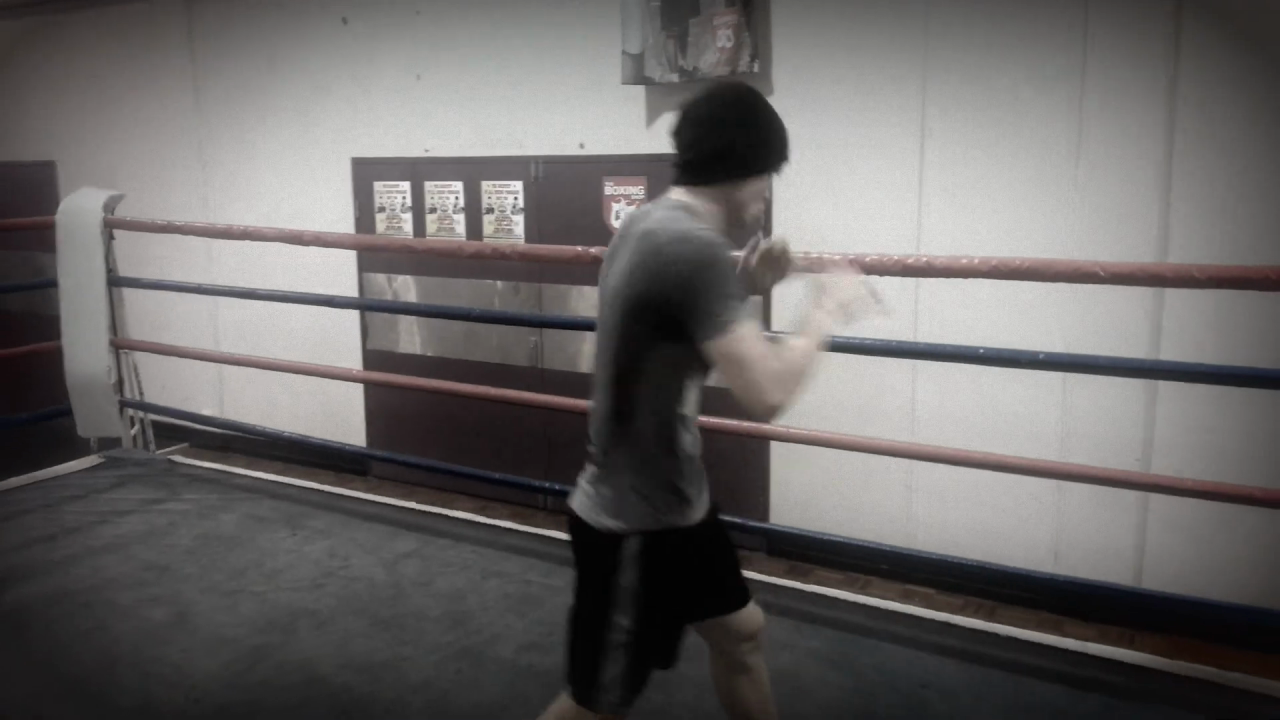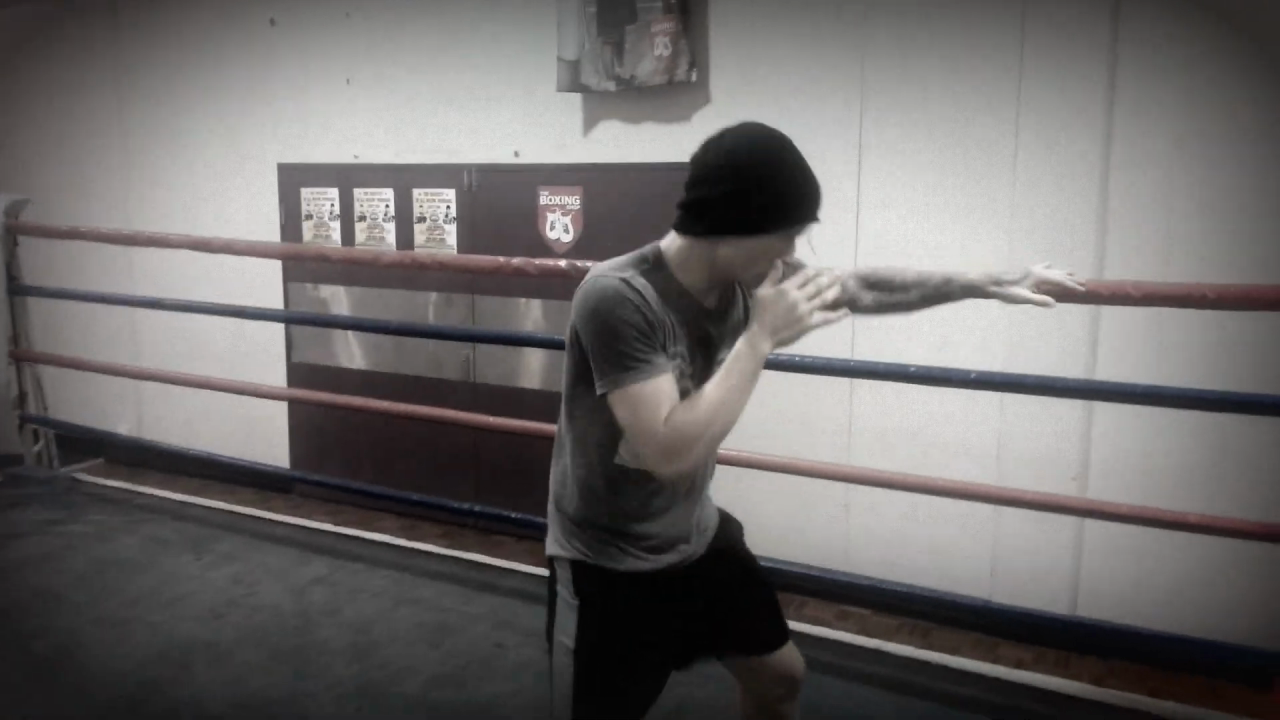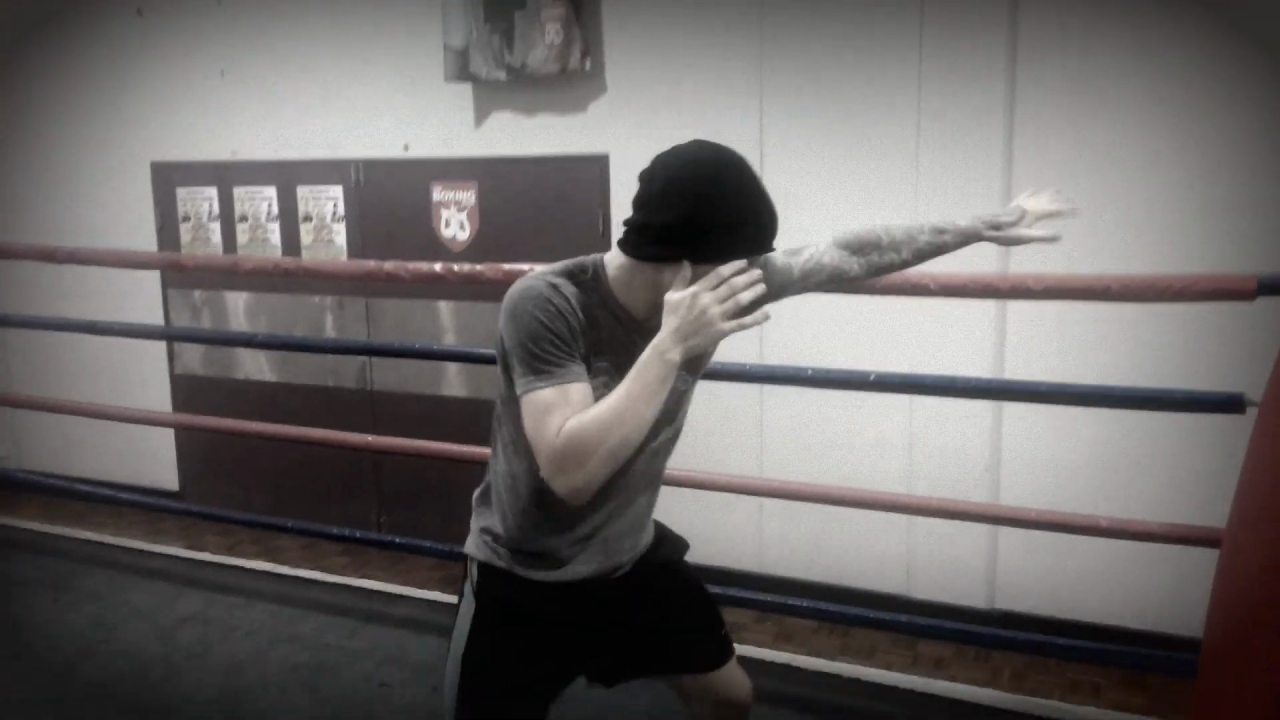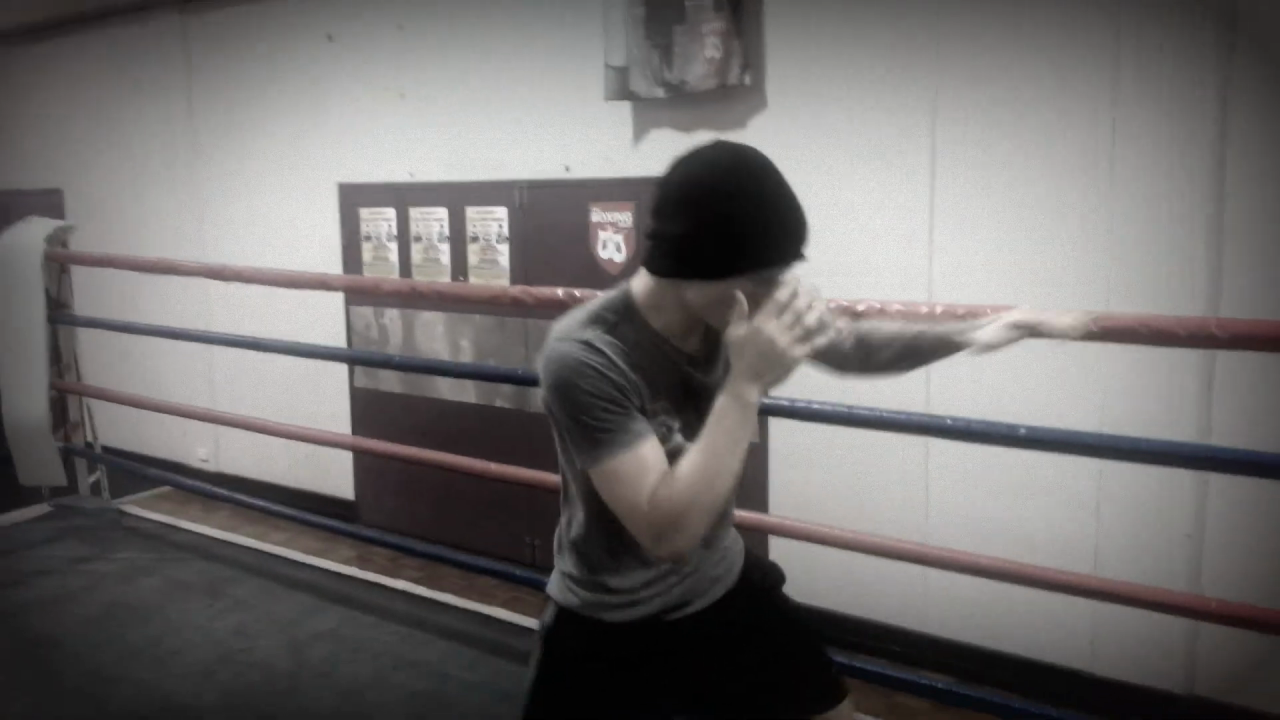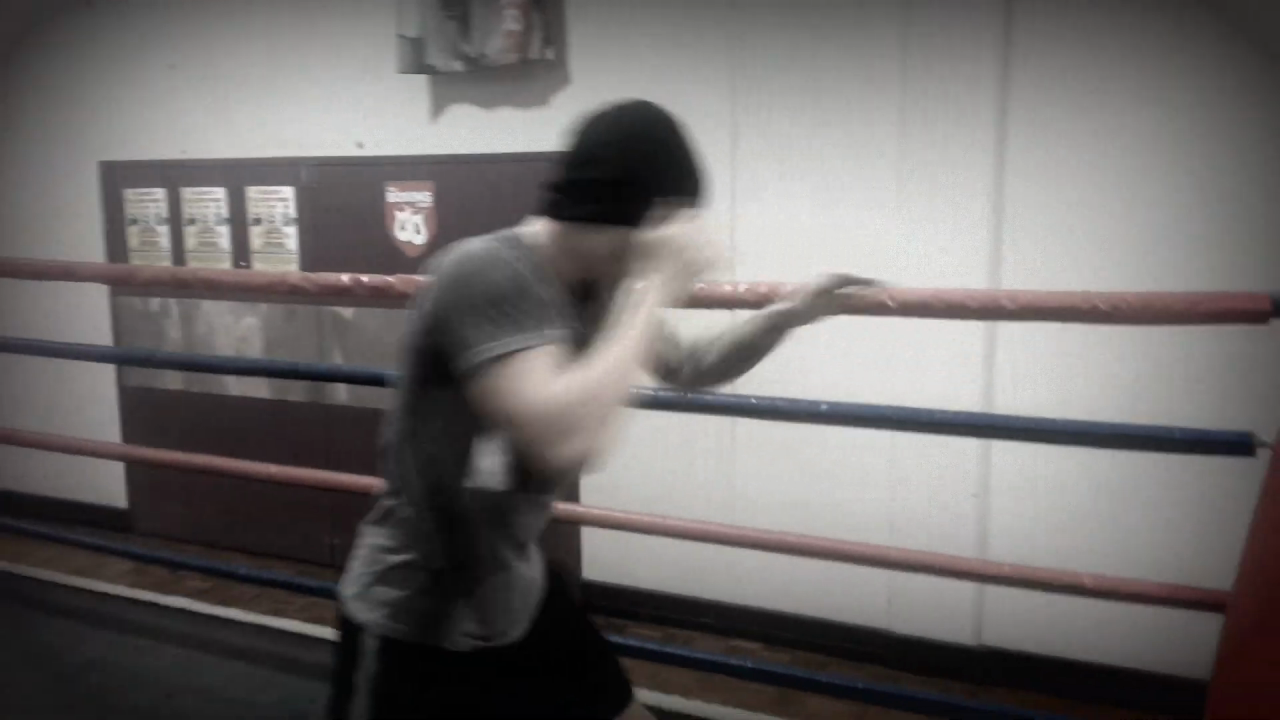
dt=0.7s
person 1, frame 1
left shoulder: (648, 227)
right shoulder: (691, 247)
right elbow: (765, 393)
left wrist: (748, 286)
right wrist: (827, 309)
left hip: (673, 500)
right hip: (636, 518)
left knee: (740, 632)
person 1, frame 2
left shoulder: (739, 279)
right shoulder: (617, 297)
left elbow: (862, 290)
right elbow: (672, 452)
left wrist: (989, 281)
right wrist: (762, 334)
left hip: (695, 537)
right hip: (606, 563)
person 1, frame 3
left shoulder: (716, 287)
right shoulder: (546, 304)
left elbow: (843, 259)
right elbow: (569, 470)
left wrist: (986, 227)
right wrist: (670, 344)
left hip: (630, 558)
right hip: (528, 576)
person 1, frame 4
left shoulder: (743, 304)
right shoulder: (583, 356)
left elbow: (850, 347)
right elbow: (668, 530)
left wrist: (972, 333)
right wrist: (747, 383)
left hip: (718, 586)
right hip: (606, 620)
person 1, frame 5
left shoulder: (596, 285)
right shoulder: (480, 275)
left elbow: (693, 369)
right elbow: (565, 442)
left wrist: (793, 312)
right wrist: (649, 288)
left hip: (514, 594)
